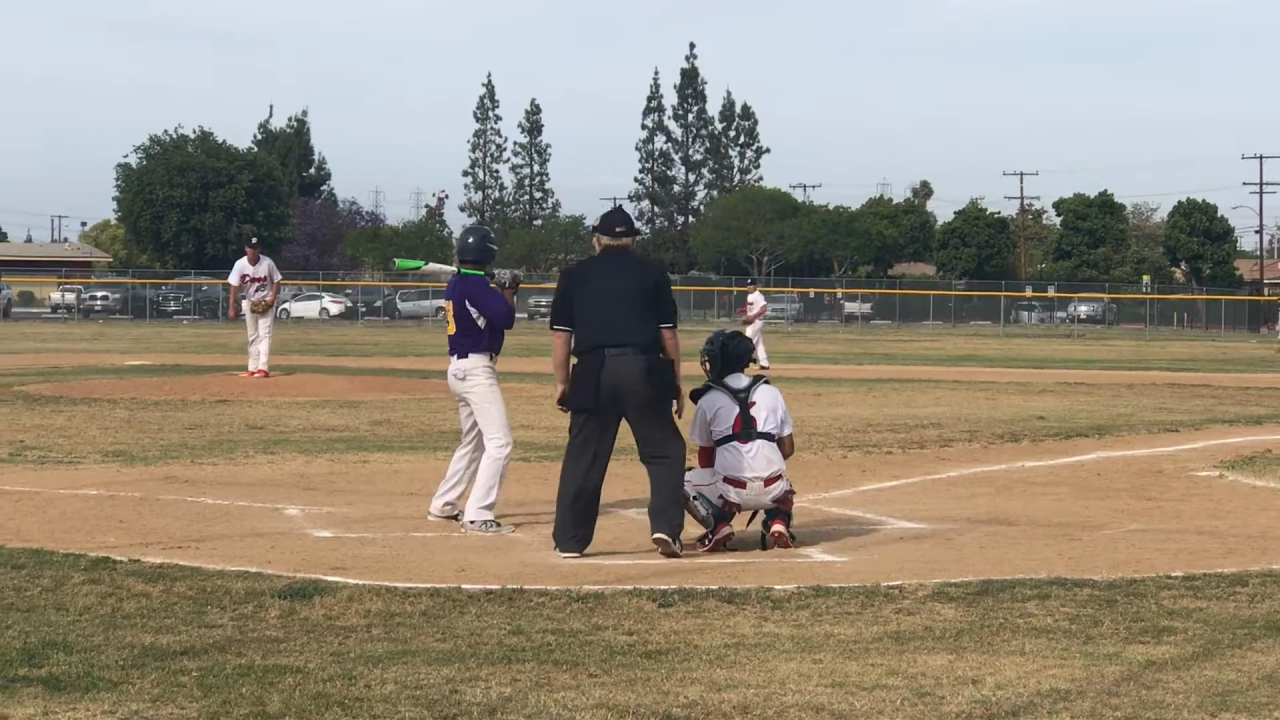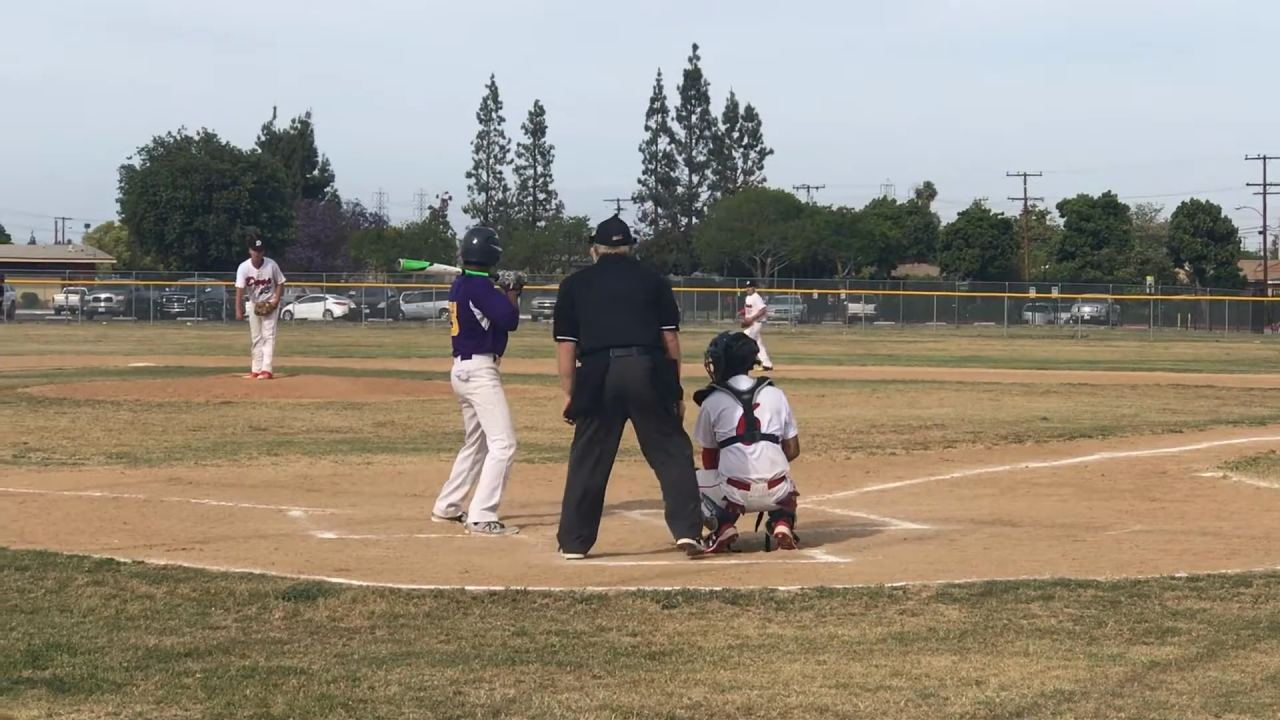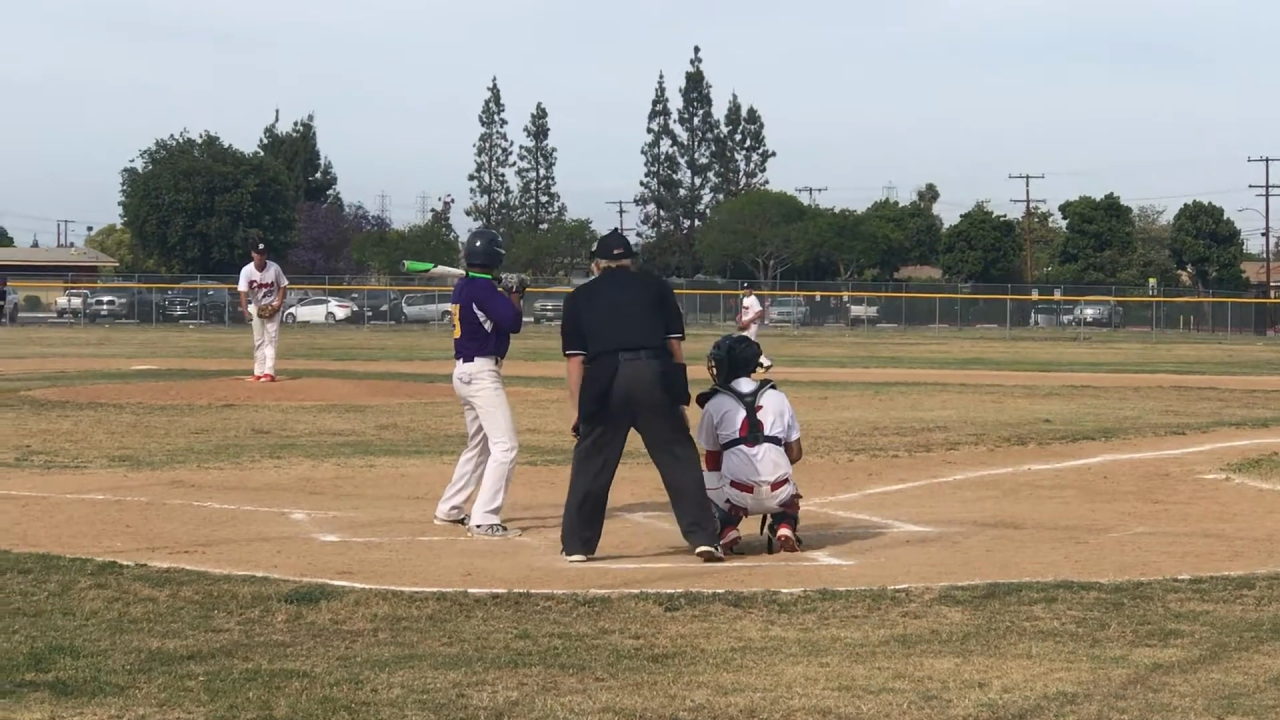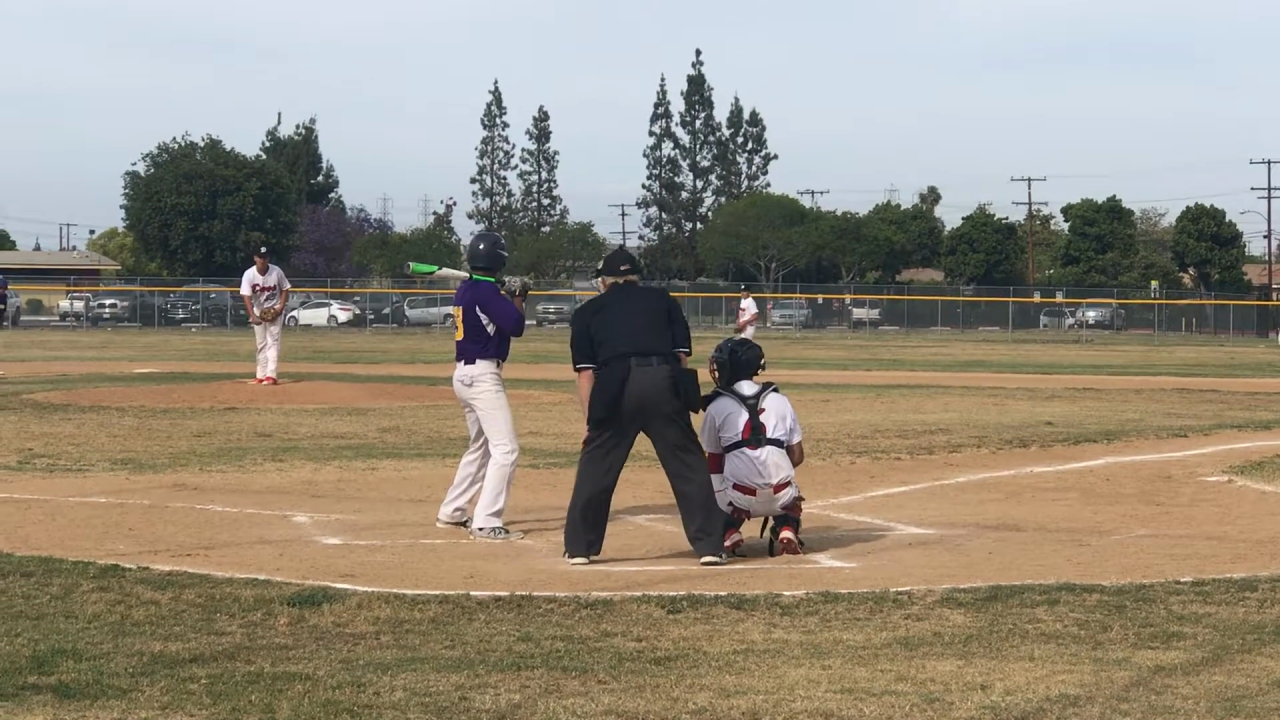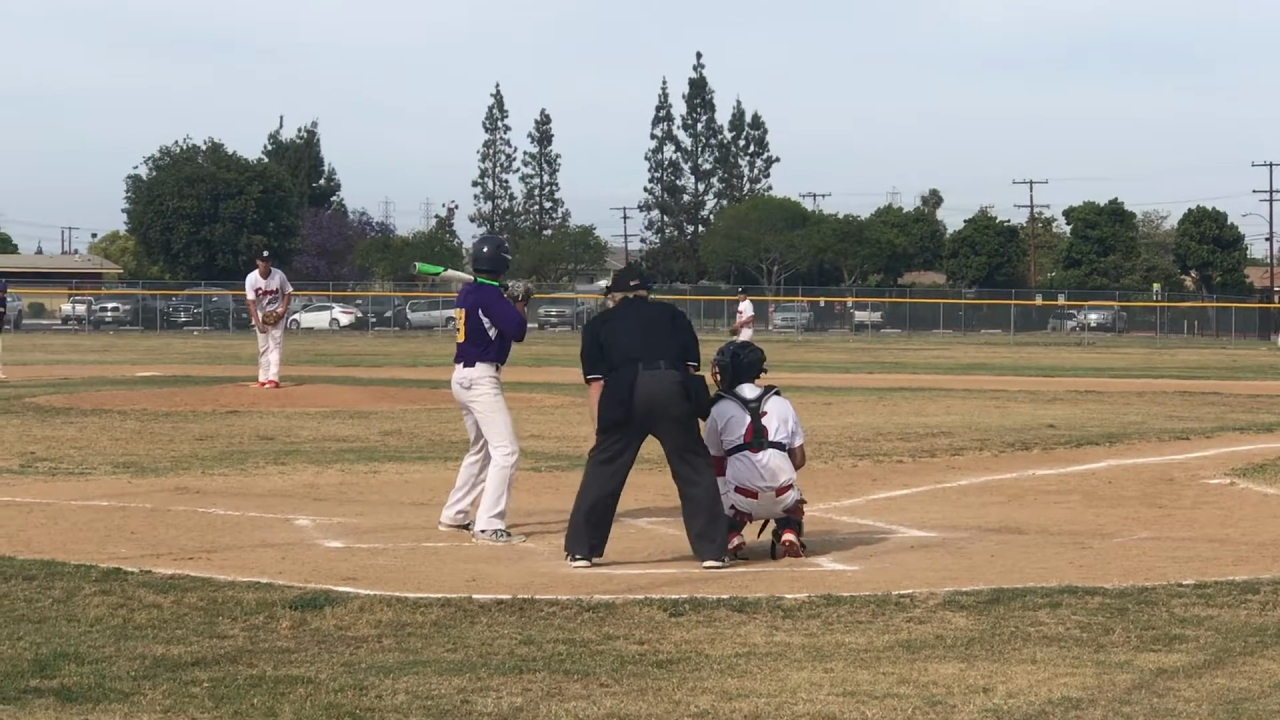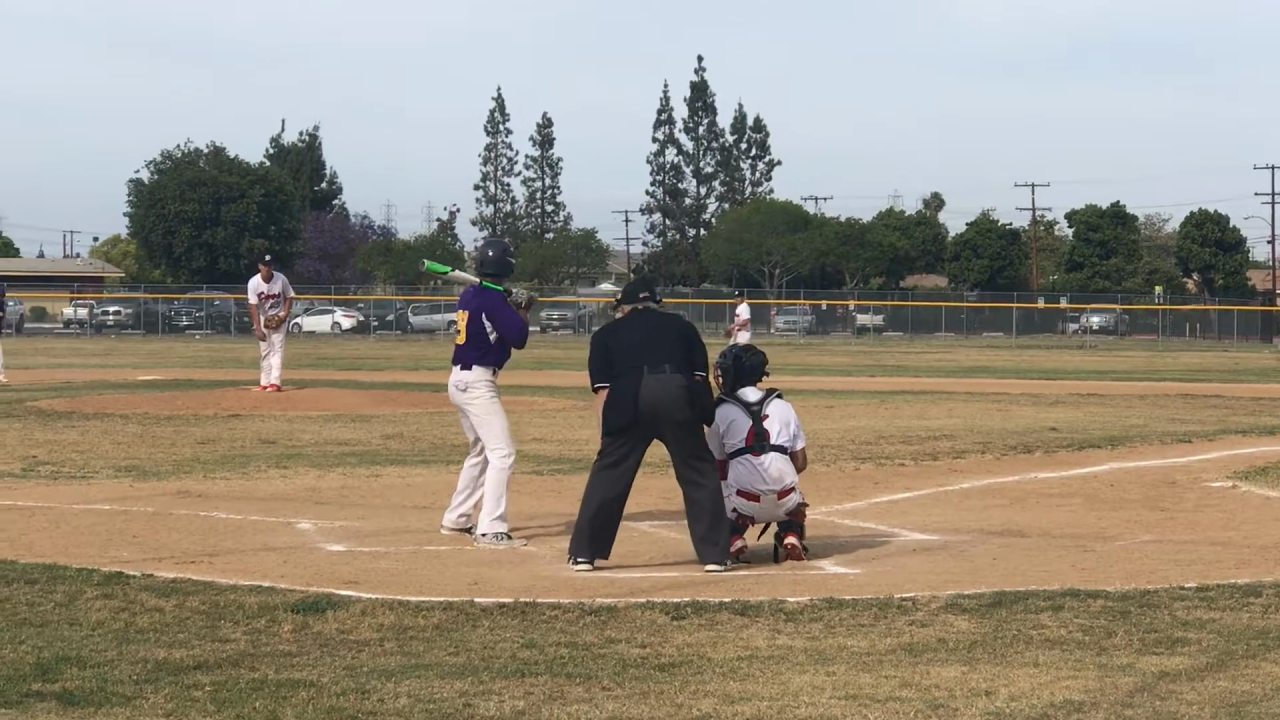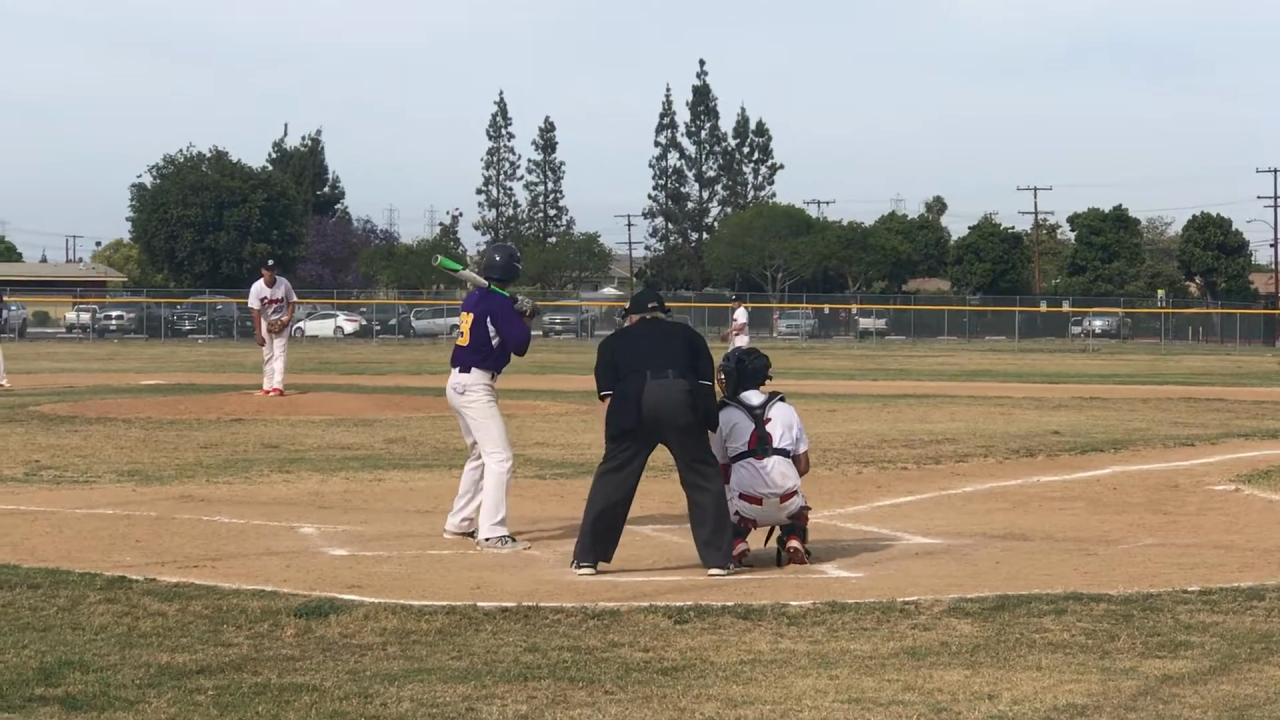
dt=0.1s
person 1, frame 1
left shoulder: (574, 274)
right shoulder: (652, 274)
left elbow: (561, 333)
right elbow: (667, 333)
left wrist: (562, 382)
right wrist: (675, 382)
left hip: (593, 372)
right hip: (642, 370)
left knee: (583, 459)
right knee: (664, 451)
left ankle: (568, 541)
right ankle: (667, 528)
person 1, frame 2
left shoulder: (575, 283)
right shoulder: (652, 279)
left elbow: (566, 344)
right elbow: (669, 336)
left wrist: (569, 393)
right wrist: (674, 387)
left hip: (597, 376)
right hip: (647, 371)
left knee: (587, 460)
right knee: (672, 452)
left ankle: (574, 541)
right ankle: (688, 530)
person 1, frame 3
left shoulder: (579, 297)
right shoulder: (655, 286)
left elbow: (575, 358)
right elbow: (675, 343)
left wrist: (580, 408)
right wrist: (675, 391)
left hip: (605, 381)
right hip: (654, 374)
left knee: (590, 464)
right knee: (680, 458)
left ankle: (575, 544)
right ankle: (704, 538)
person 1, frame 4
left shoulder: (587, 311)
right shoulder: (663, 300)
left elbow: (586, 372)
right elbow: (682, 356)
left wrist: (590, 422)
right wrist: (682, 399)
left hip: (615, 387)
right hip: (664, 382)
left knee: (595, 467)
right knee: (688, 465)
left ankle: (579, 547)
right ankle: (709, 546)
person 1, frame 5
left shoulder: (597, 324)
right shoulder: (672, 313)
left elbow: (596, 382)
right elbow: (691, 367)
left wrist: (600, 431)
right wrist: (682, 415)
left hip: (624, 392)
right hip: (673, 386)
left knee: (602, 469)
right knee: (695, 469)
left ankle: (580, 550)
right ankle: (712, 551)
person 1, frame 6
left shoulder: (606, 333)
right shoulder: (680, 325)
left elbow: (604, 390)
right elbow: (699, 376)
left wrist: (607, 438)
left hip: (629, 397)
right hip: (678, 391)
left knee: (607, 473)
right knee: (700, 473)
left ankle: (583, 553)
right ankle: (715, 555)
person 1, frame 7
left shoulder: (613, 342)
right shoulder: (687, 334)
left elbow: (609, 397)
right elbow: (705, 384)
left wrist: (618, 445)
left hip: (633, 402)
right hip: (683, 397)
left knee: (612, 477)
right knee: (704, 477)
left ankle: (586, 557)
right ankle: (717, 559)
person 2, frame 1
left shoulder: (456, 283)
right shoulder: (475, 284)
right elbow: (506, 319)
left wrist: (500, 290)
right wrist: (508, 291)
left hip: (461, 367)
right hip: (476, 369)
left knee: (473, 442)
right knee: (499, 442)
left ankle: (443, 505)
right ankle: (477, 516)
person 2, frame 2
left shoulder: (460, 284)
right shoulder: (480, 285)
right elbow: (510, 320)
left wrist: (503, 291)
right wrist: (512, 292)
left hip: (464, 368)
right hip: (479, 370)
left knee: (476, 443)
right knee: (502, 444)
left ankle: (446, 507)
right ankle: (481, 517)
person 2, frame 3
left shoulder: (463, 286)
right shoulder: (483, 287)
right elbow: (513, 323)
left wrist: (505, 294)
right wrist: (514, 295)
left hip: (466, 371)
right hip: (481, 373)
left knee: (478, 446)
right knee: (504, 446)
left ankle: (449, 509)
right ankle: (484, 520)
person 2, frame 4
left shoulder: (465, 289)
right shoulder: (486, 290)
right elbow: (516, 326)
left wrist: (508, 297)
right wrist: (517, 298)
left hip: (467, 373)
right hip: (482, 376)
left knee: (480, 448)
right knee: (505, 449)
left ankle: (451, 512)
right ankle: (486, 523)
person 2, frame 5
left shoulder: (467, 292)
right shoulder: (490, 293)
right elbow: (517, 332)
left wrist: (509, 301)
right wrist: (520, 303)
left hip: (464, 376)
right hip: (481, 379)
left knee: (481, 449)
right knee: (505, 451)
left ankle: (453, 515)
right ankle: (489, 526)
person 2, frame 6
left shoulder: (469, 295)
right shoulder: (494, 298)
right elbow: (519, 339)
left wrist: (512, 306)
right wrist: (522, 310)
left hip: (462, 379)
right hip: (477, 382)
left knee: (480, 453)
right knee: (502, 454)
left ankle: (455, 519)
right ankle: (490, 530)
person 2, frame 7
left shoulder: (473, 298)
right shoulder: (500, 302)
right elbow: (519, 347)
left wrist: (516, 315)
right wrist: (526, 319)
left hip: (459, 382)
right hip: (475, 385)
left knee: (480, 456)
right knee: (499, 458)
left ankle: (458, 523)
right ankle: (491, 534)
person 3, frame 1
left shoulder: (708, 400)
right shoulder: (772, 392)
left elbow: (705, 458)
right elbow: (787, 448)
left hip: (731, 491)
right hip: (771, 490)
left knee: (686, 481)
left ankle: (718, 525)
right ankle: (778, 523)
person 3, frame 2
left shoulder: (712, 401)
right shoulder: (776, 394)
left elbow: (710, 460)
right elbow: (792, 450)
left hip: (735, 493)
right hip: (775, 492)
left ankle: (722, 527)
right ankle: (782, 525)
person 3, frame 3
left shoulder: (715, 403)
right shoulder: (778, 397)
left elbow: (712, 462)
right elbow: (795, 454)
left hip: (737, 495)
right hip: (778, 494)
left ankle: (726, 530)
right ankle: (785, 527)
person 3, frame 4
left shoulder: (717, 406)
right shoulder: (780, 400)
left elbow: (714, 464)
right elbow: (797, 457)
left hip: (740, 498)
right hip: (781, 497)
left ankle: (728, 533)
right ankle: (788, 530)
person 3, frame 5
left shoulder: (719, 409)
right shoulder: (782, 403)
left elbow: (716, 466)
right elbow: (799, 460)
left hip: (742, 501)
right hip: (782, 499)
left ankle: (730, 536)
right ankle: (790, 535)
person 3, frame 6
left shoulder: (722, 413)
right shoulder: (784, 406)
left elbow: (719, 470)
right elbow: (800, 463)
left hip: (744, 504)
right hip: (784, 503)
left ankle: (732, 539)
right ankle: (792, 538)
person 3, frame 7
left shoulder: (724, 416)
right shoulder: (787, 410)
left elbow: (721, 473)
right elbow: (803, 466)
left hip: (746, 508)
right hip: (787, 506)
left ankle: (735, 542)
right ankle: (794, 541)
